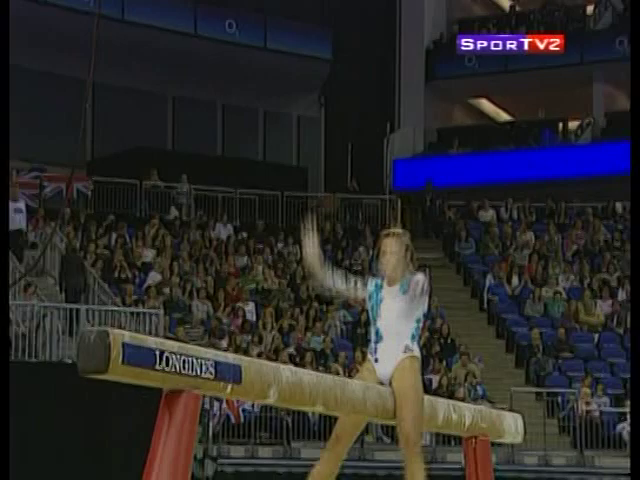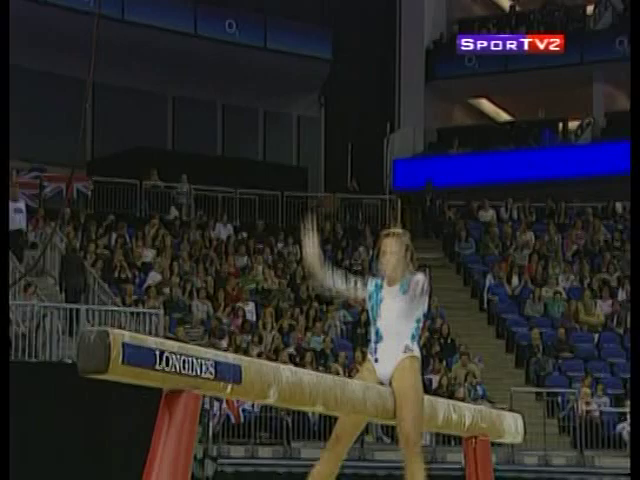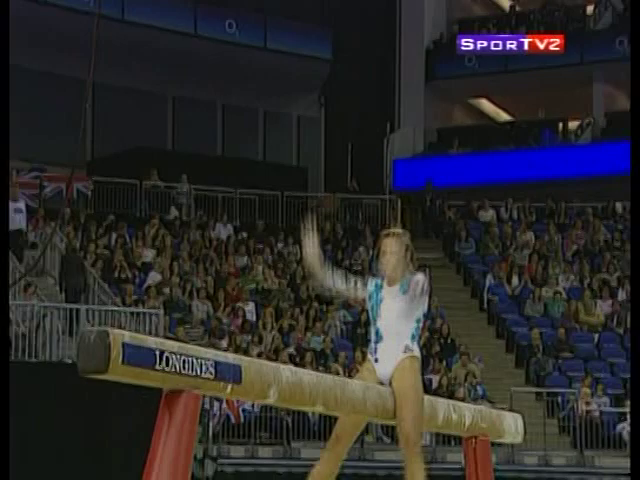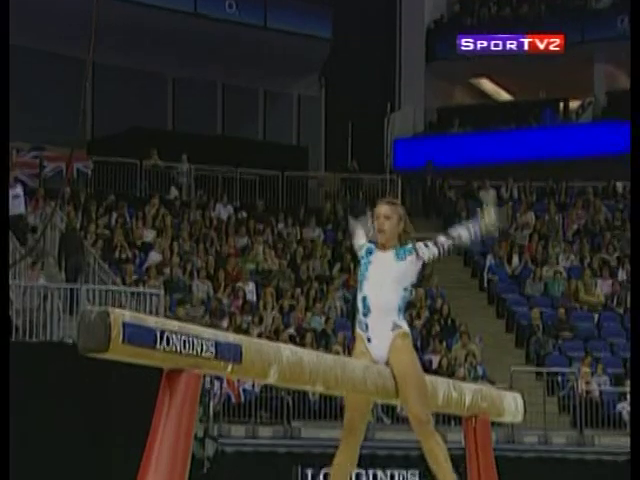
dt=0.5s
person 1, frame 1
left shoulder: (418, 283)
right shoulder: (372, 286)
left elbow: (413, 287)
right elbow: (339, 283)
left wrist: (398, 271)
right wrist: (315, 262)
left hip: (405, 361)
right hip: (373, 364)
left knee: (410, 442)
right knee: (339, 437)
person 1, frame 2
left shoulder: (417, 282)
right shoulder: (372, 286)
left elbow: (416, 286)
right elbow: (340, 283)
left wrist: (397, 269)
right wrist: (315, 262)
left hip: (405, 361)
right hip: (373, 364)
left knee: (410, 442)
right knee: (339, 437)
person 1, frame 3
left shoulder: (418, 282)
right shoulder: (372, 286)
left elbow: (414, 287)
right elbow: (339, 283)
left wrist: (398, 271)
right wrist: (315, 263)
left hip: (405, 362)
right hip: (374, 363)
left knee: (411, 443)
right knee: (338, 438)
person 1, frame 4
left shoulder: (412, 252)
right shoulder: (366, 251)
left elbow: (451, 238)
right wrist: (358, 227)
left hip: (396, 339)
right hip: (364, 342)
left knee: (423, 425)
right knee: (352, 431)
